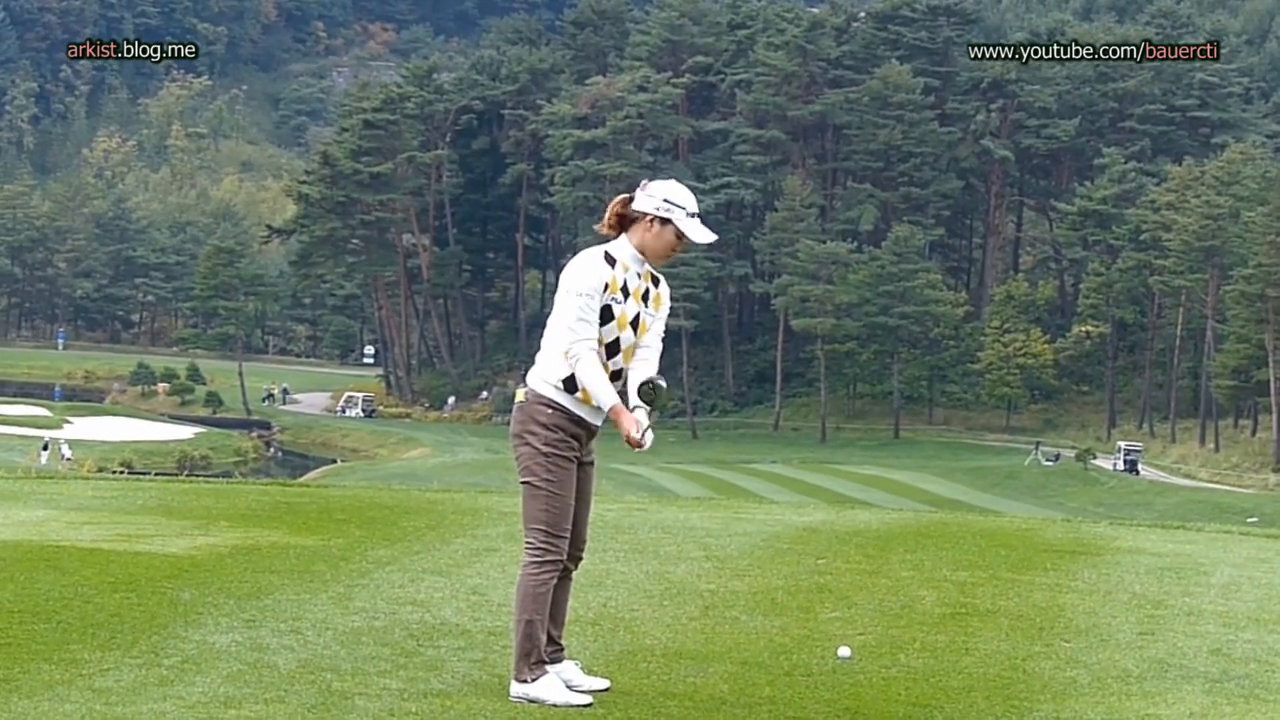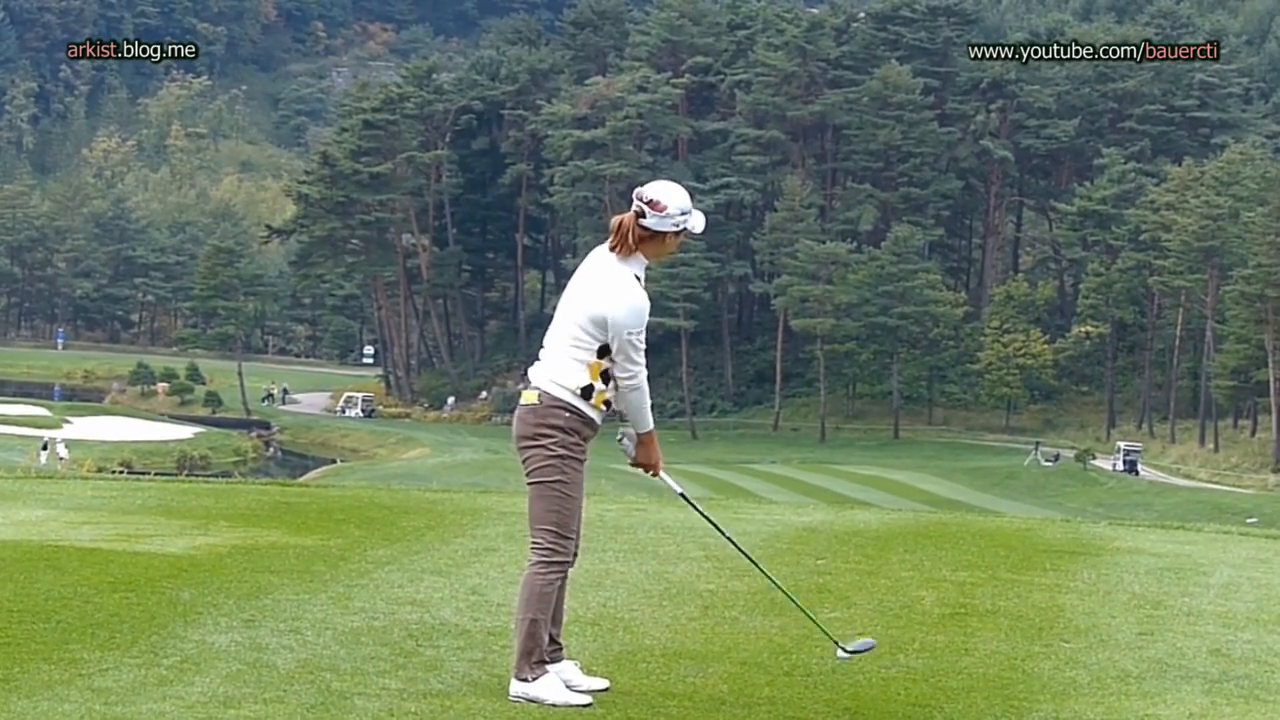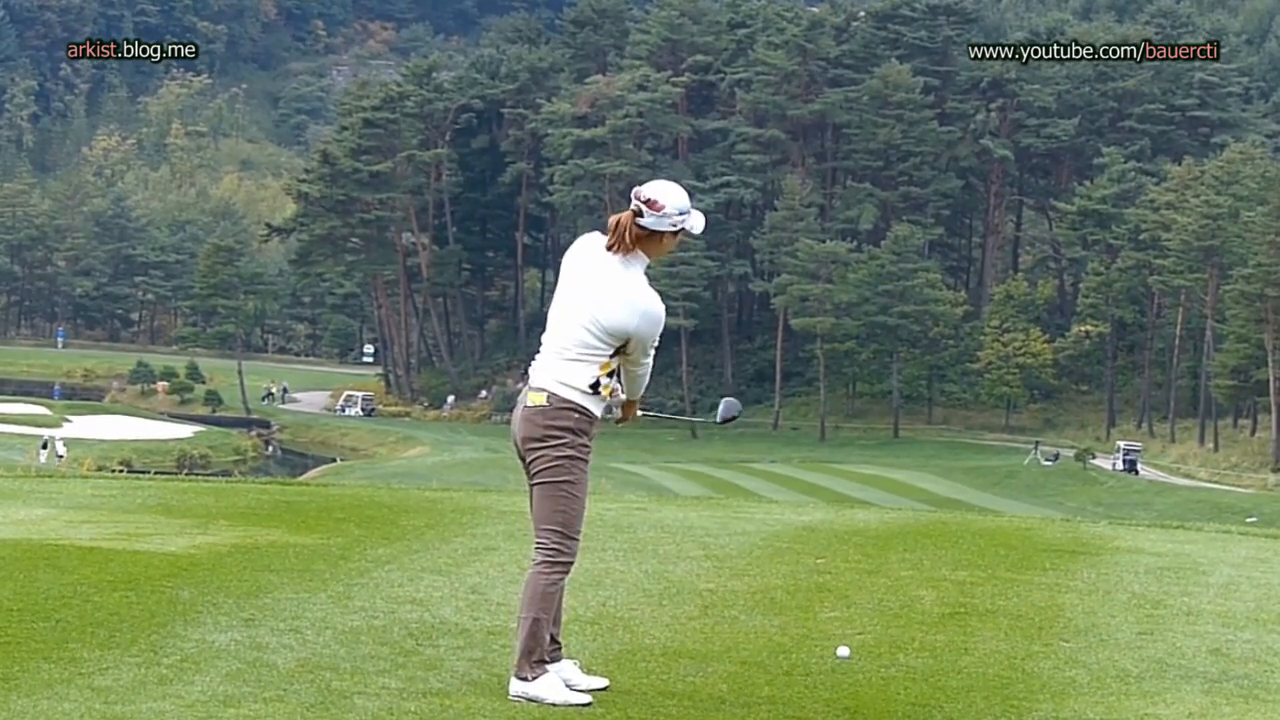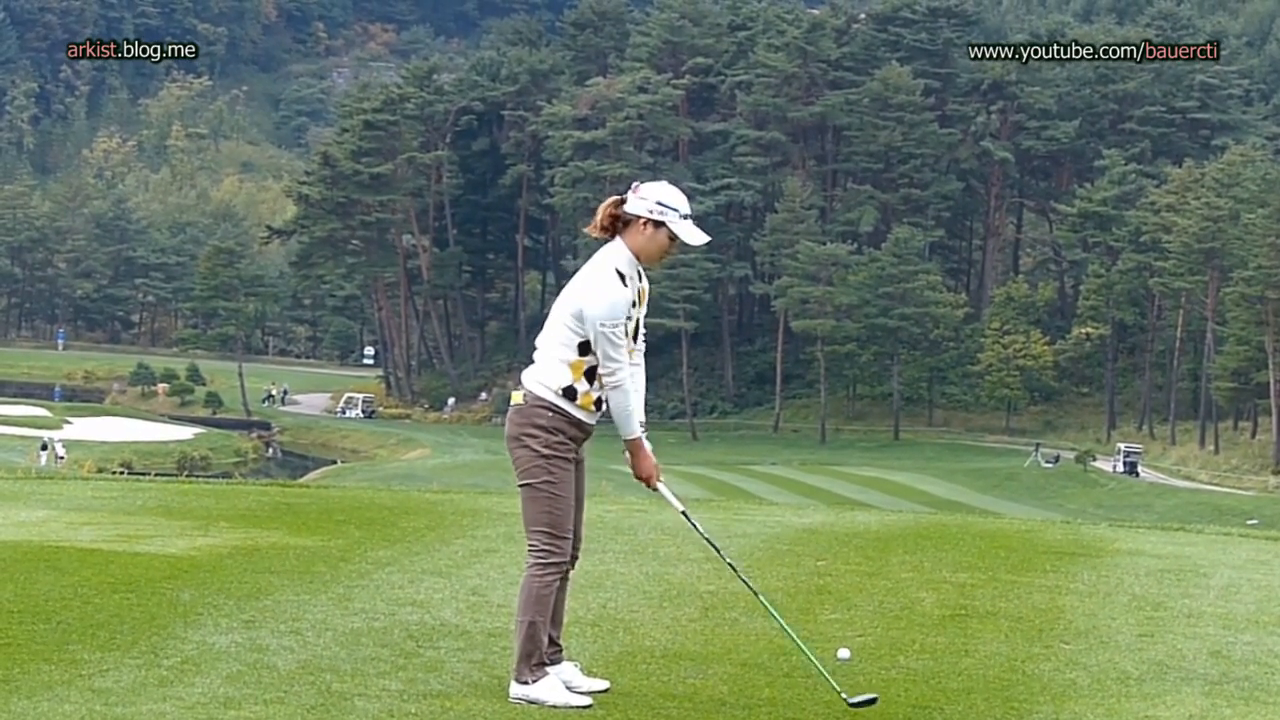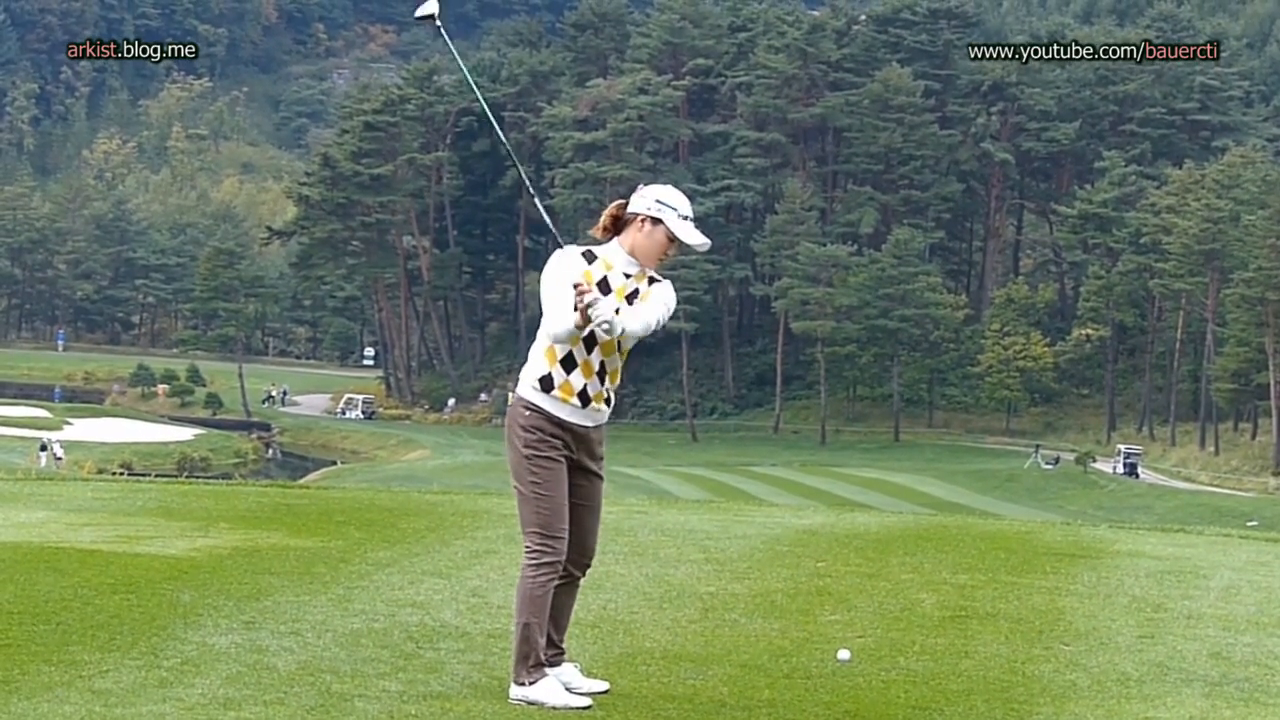
dt=0.4s
person 1, frame 1
left shoulder: (657, 291)
right shoulder: (591, 267)
left elbow: (646, 358)
right elbow: (581, 353)
left wrist: (639, 413)
right wrist: (617, 411)
left hip: (582, 426)
right hip: (548, 416)
left knee: (568, 553)
right knee: (546, 550)
left ankle: (551, 660)
right ankle: (527, 674)
person 1, frame 2
left shoulder: (607, 259)
right shoulder: (626, 295)
right elbow: (631, 374)
left wrist: (635, 426)
right wrist: (647, 437)
left hip: (560, 418)
right hip: (555, 421)
left knee: (562, 550)
right knee: (552, 550)
left ankle: (551, 660)
right ankle: (528, 674)
person 1, frame 3
left shoulder: (586, 247)
right shoulder: (645, 307)
right elbow: (637, 365)
right wrist: (629, 400)
left hip: (539, 408)
right hip: (563, 422)
left knee: (557, 548)
right knee: (556, 551)
left ankle: (550, 659)
right ankle: (527, 673)
person 1, frame 4
left shoulder: (631, 278)
right shoulder: (607, 287)
left elbow: (632, 362)
right elbow: (615, 373)
left wrist: (636, 436)
right wrist: (637, 446)
left hip: (563, 426)
right hip: (543, 422)
left knee: (564, 553)
right knee: (549, 551)
left ankle: (551, 662)
right ankle: (528, 676)
person 1, frame 5
left shoulder: (660, 293)
right shoulder: (571, 260)
left elbow: (634, 328)
right elbow: (559, 327)
left wrist: (605, 318)
right wrist: (578, 318)
left hip: (587, 431)
right hip: (539, 419)
left knee: (577, 556)
right knee: (546, 551)
left ankle: (552, 662)
right ankle: (527, 677)
